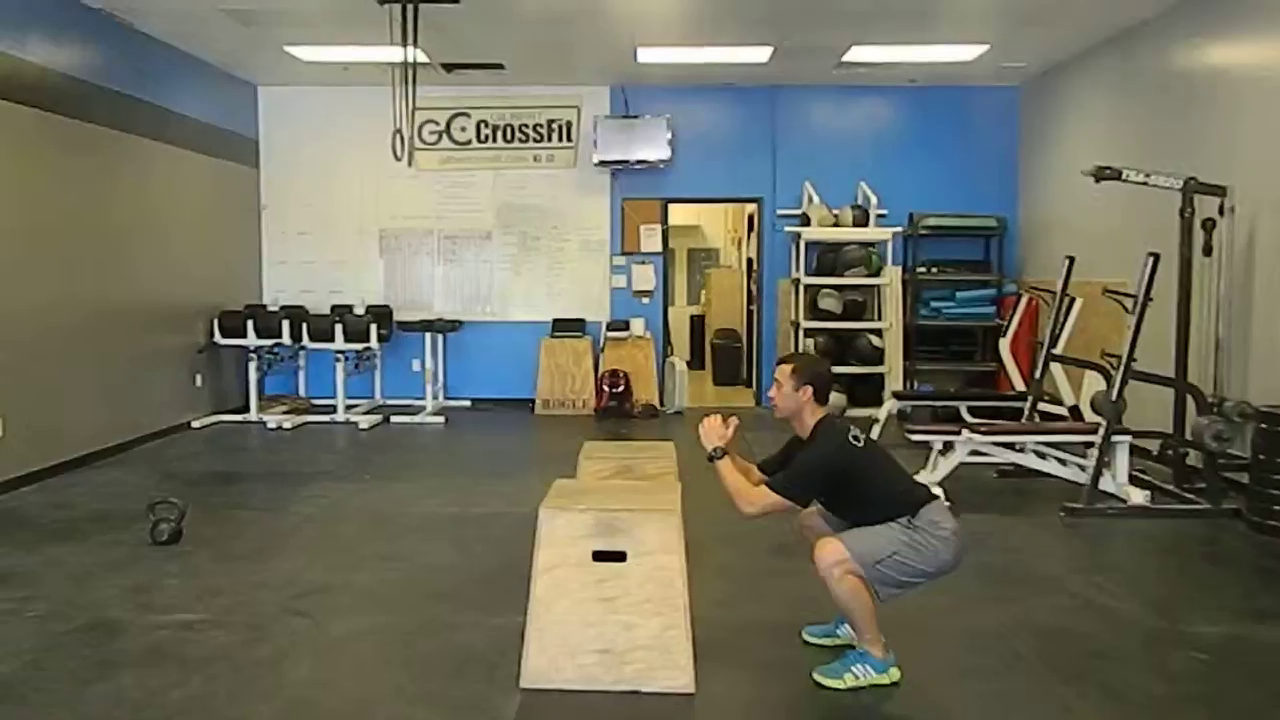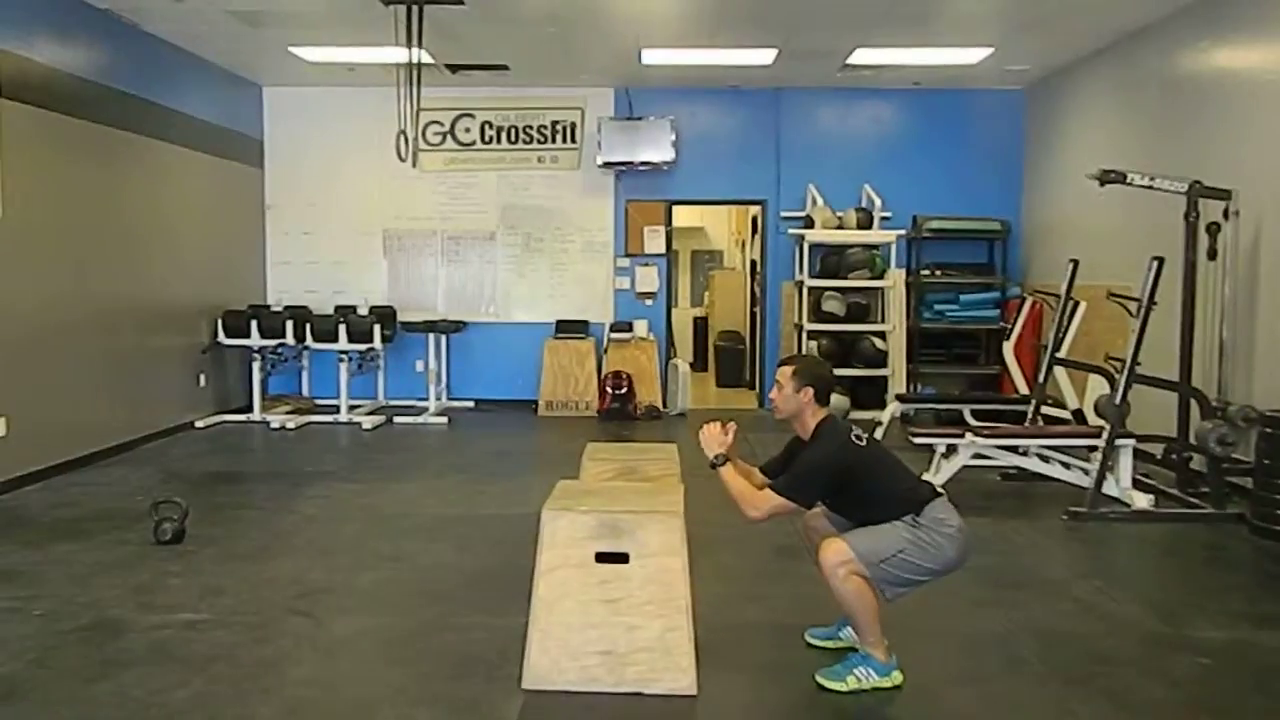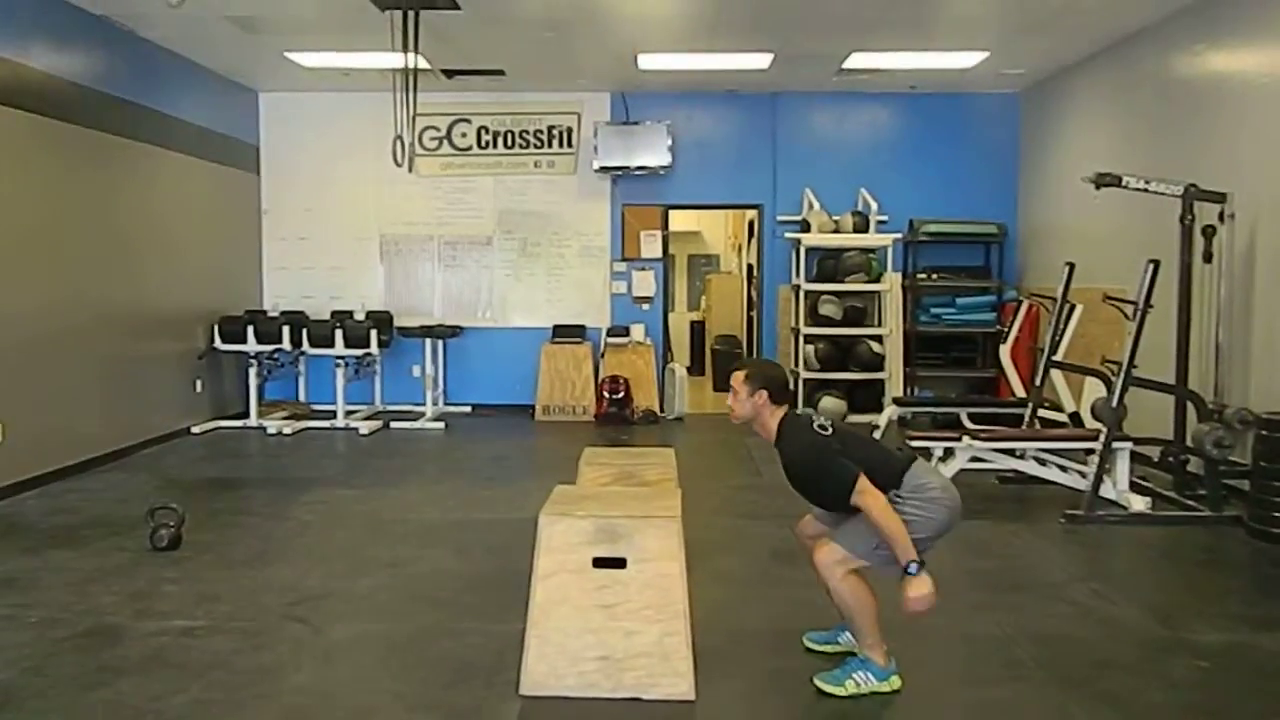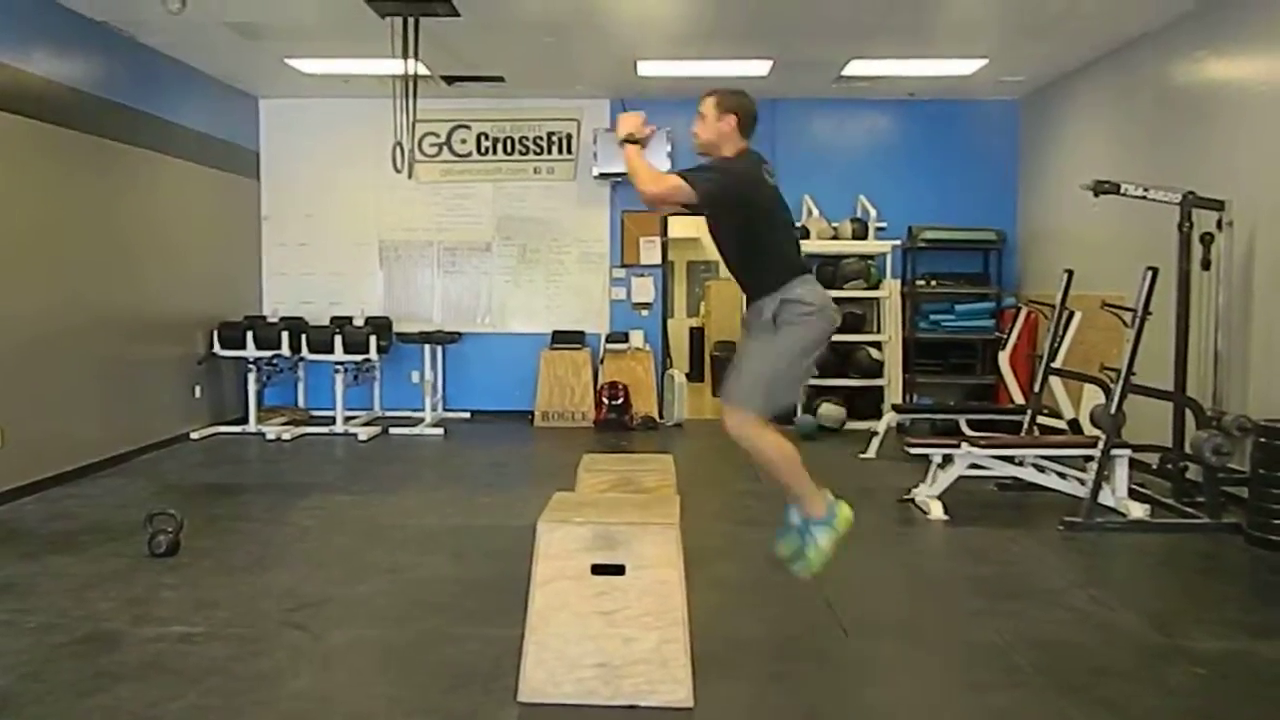
dt=0.5s
person 1, frame 1
left shoulder: (826, 452)
right shoulder: (816, 437)
left elbow: (752, 503)
right elbow: (757, 478)
left wrist: (716, 452)
right wrist: (725, 449)
left hip: (931, 536)
right hip: (908, 521)
left knee: (830, 558)
right knee: (812, 521)
left ankle: (876, 657)
right ankle: (856, 623)
person 1, frame 2
left shoulder: (827, 453)
right shoulder: (813, 439)
left elbow: (758, 508)
right elbow: (759, 480)
left wrist: (719, 459)
right wrist: (728, 455)
left hip: (936, 533)
right hip: (911, 520)
left knee: (835, 557)
right knee: (816, 524)
left ankle: (878, 660)
right ankle: (858, 626)
person 1, frame 3
left shoulder: (799, 450)
right shoulder: (795, 429)
left elbow: (871, 499)
left wrist: (913, 570)
left hip: (926, 499)
right hip: (906, 489)
left knee: (831, 558)
right knee: (809, 531)
left ankle: (877, 664)
right ankle: (856, 630)
person 1, frame 4
left shoulder: (733, 175)
right shoulder: (739, 171)
left elbow: (653, 189)
right elbow: (669, 193)
left wrist: (629, 140)
right wrist: (641, 143)
left hip: (794, 309)
right hip: (778, 307)
left knee: (740, 420)
right knee: (742, 414)
left ankle: (819, 509)
right ankle: (801, 504)
